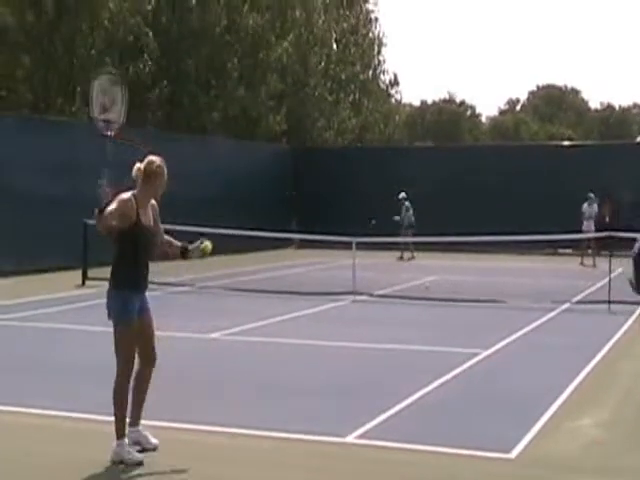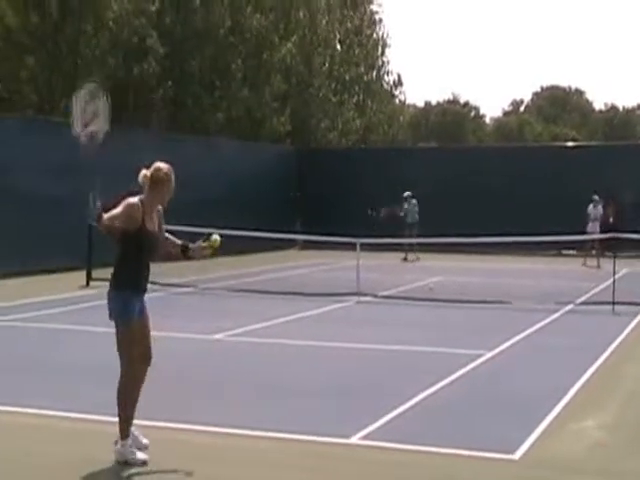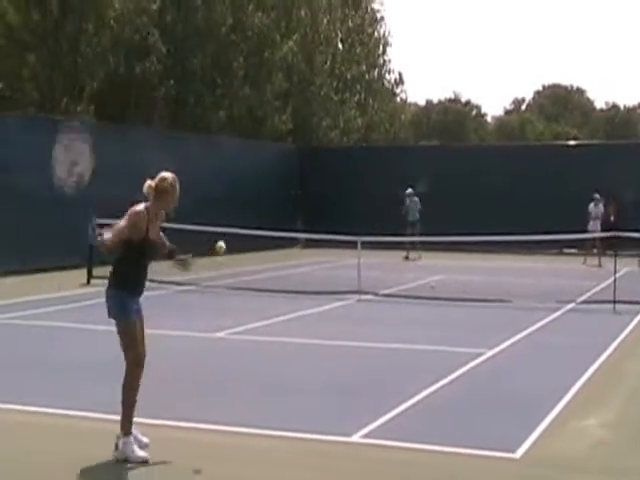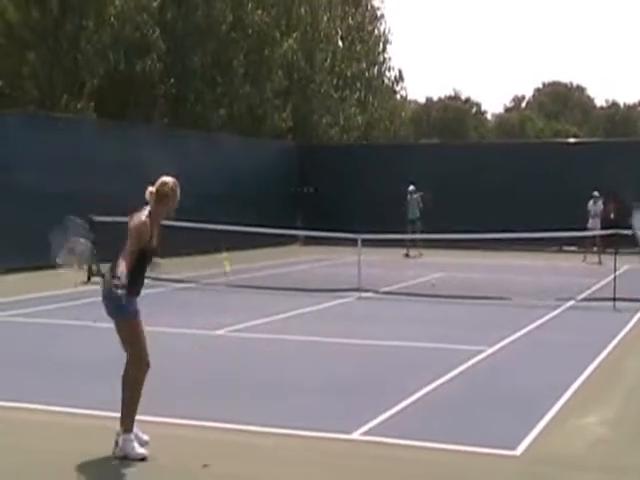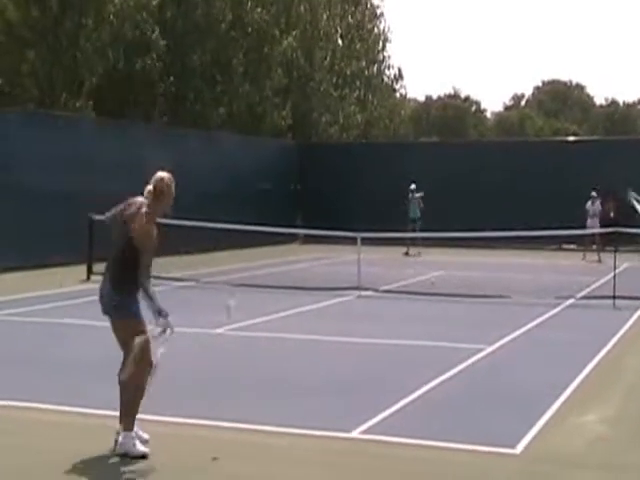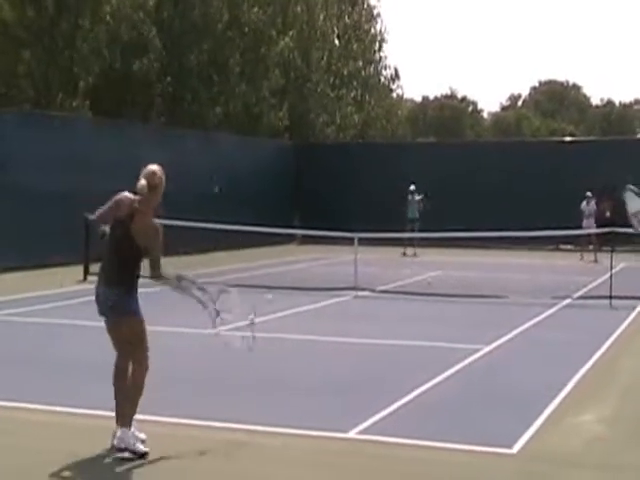
dt=0.1s
person 1, frame 1
left shoulder: (151, 207)
right shoulder: (126, 202)
right elbow: (103, 223)
left wrist: (186, 251)
right wrist: (102, 217)
left hip: (138, 294)
right hip: (122, 294)
left knee: (148, 359)
right knee: (126, 368)
left ankle: (133, 428)
right ankle: (120, 443)
person 1, frame 2
left shoulder: (156, 212)
right shoulder: (132, 206)
right elbow: (107, 224)
left wrist: (188, 250)
right wrist: (100, 218)
left hip: (137, 294)
right hip: (123, 295)
left knee: (143, 361)
right knee: (131, 368)
left ankle: (127, 431)
right ankle: (124, 444)
person 1, frame 3
left shoulder: (155, 216)
right shoulder: (139, 214)
right elbow: (112, 240)
left wrist: (173, 254)
right wrist: (104, 240)
left hip: (130, 295)
right hip: (122, 295)
left knee: (135, 364)
right knee: (135, 366)
left ankle: (127, 430)
right ankle: (124, 442)
person 1, frame 4
left shoulder: (153, 218)
right shoulder: (142, 223)
right elbow: (125, 259)
right wrist: (119, 281)
left hip: (125, 294)
right hip: (121, 295)
left knee: (134, 361)
right knee: (140, 363)
left ankle: (127, 428)
right ankle: (125, 439)
person 1, frame 5
left shoulder: (136, 205)
right shoulder: (148, 230)
left elbow: (110, 218)
right elbow: (142, 277)
right wrist: (155, 305)
left hip: (109, 291)
right hip: (123, 296)
left knee: (131, 359)
right knee: (143, 363)
left ankle: (126, 427)
right ankle: (126, 437)
person 1, frame 6
left shoulder: (124, 200)
right shoulder: (152, 228)
left elbow: (96, 219)
right elbow: (155, 272)
right wrist: (168, 275)
left hip: (105, 290)
right hip: (122, 294)
left knee: (124, 357)
right knee: (140, 362)
left ankle: (122, 427)
right ankle: (125, 433)
